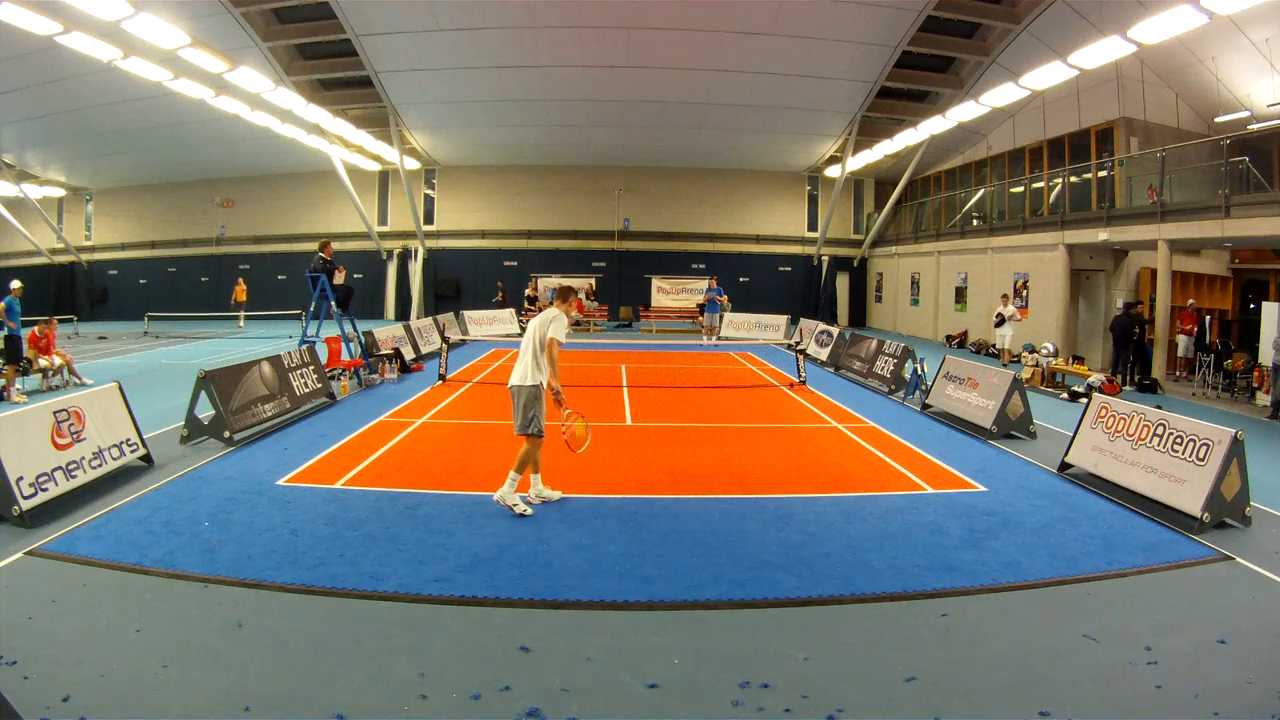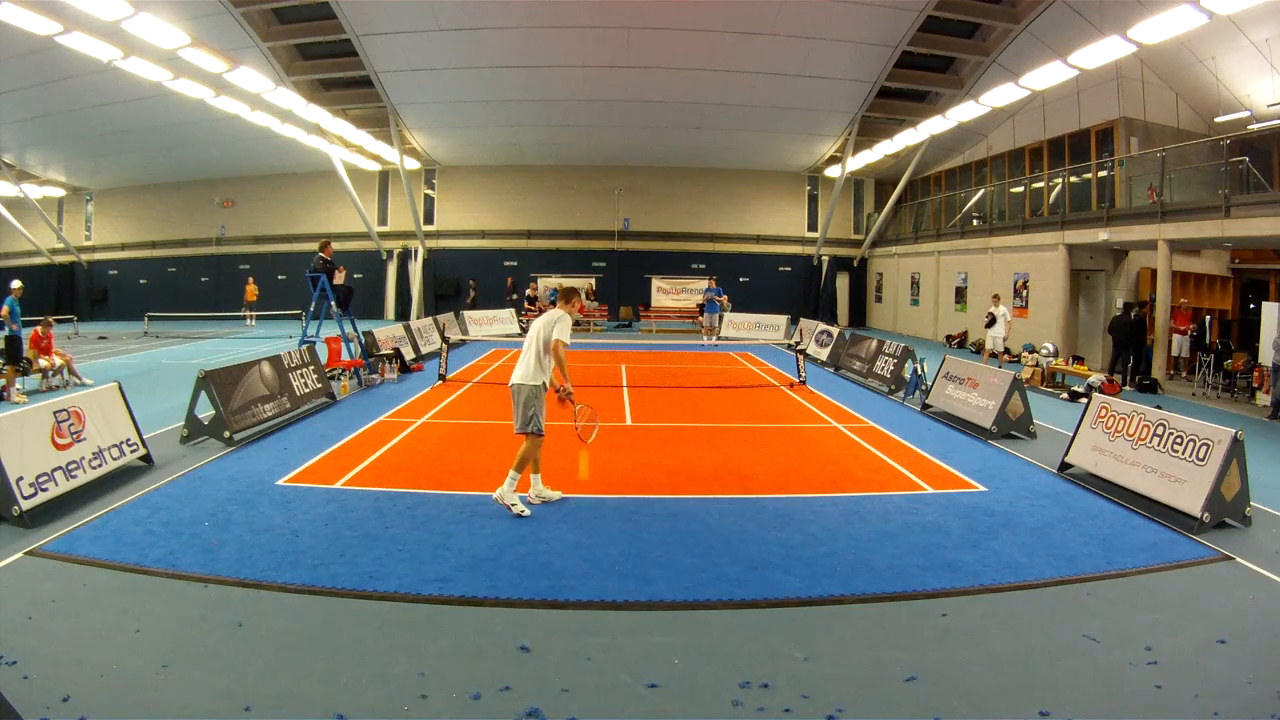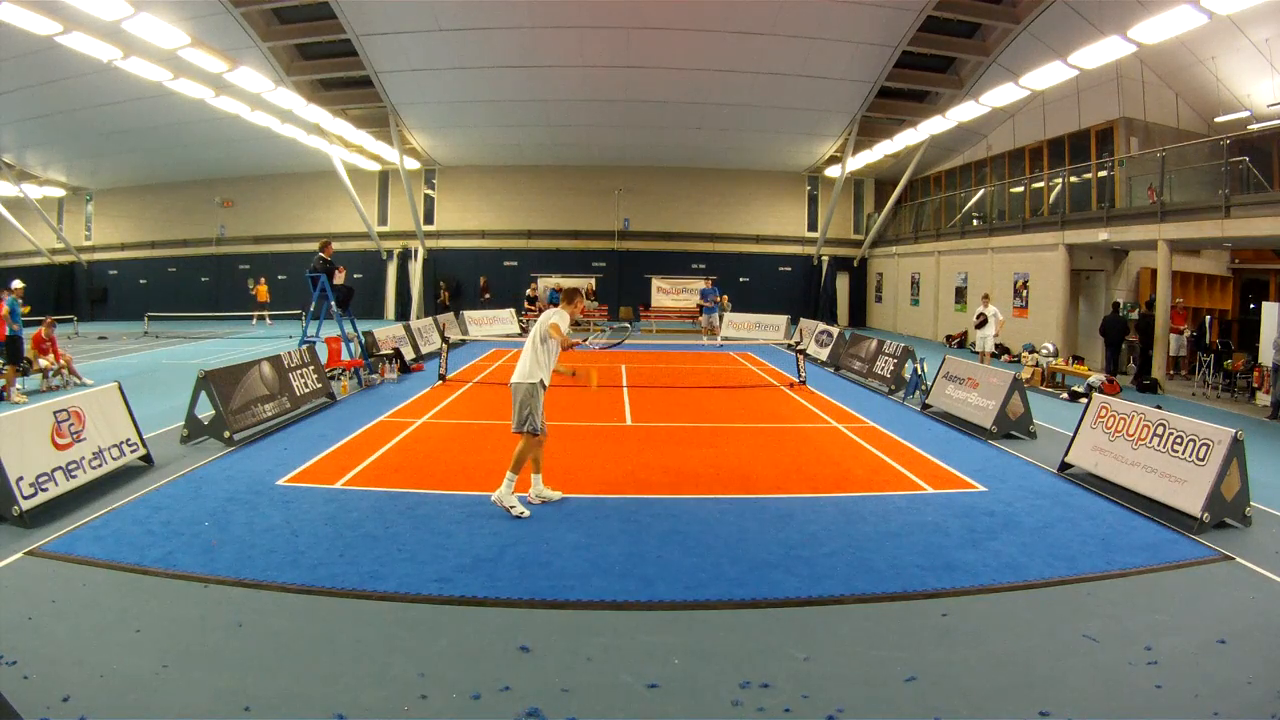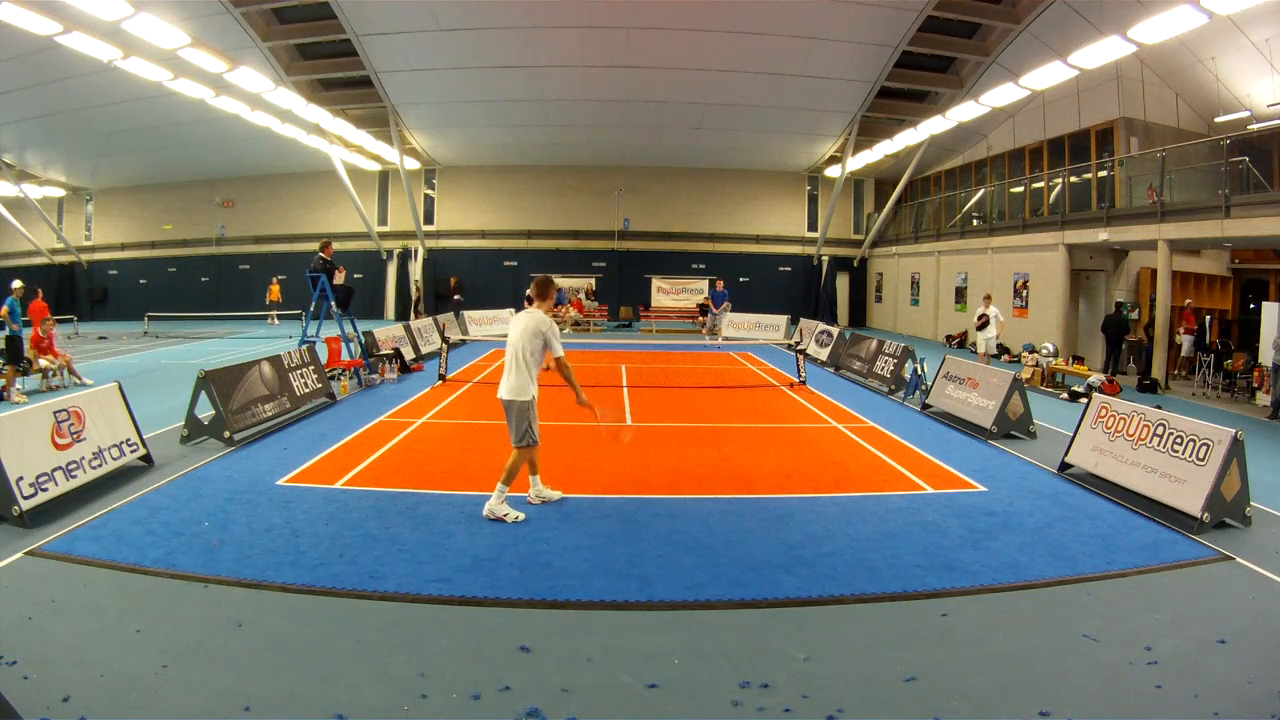
dt=0.7s
person 1, frame 1
left shoulder: (541, 317)
right shoulder: (559, 317)
right elbow: (551, 347)
left wrist: (552, 388)
right wrist: (556, 381)
left hip: (522, 381)
right hip: (530, 383)
left knee: (535, 437)
right knee: (535, 438)
left ankle: (536, 489)
right ankle: (507, 491)
person 1, frame 2
left shoulder: (543, 318)
right shoulder: (563, 318)
right elbow: (556, 348)
left wrist: (554, 386)
right wrist: (566, 381)
left hip: (524, 381)
right hip: (530, 383)
left knee: (537, 436)
right knee: (533, 437)
left ankle: (537, 489)
right ankle: (507, 490)
person 1, frame 3
left shoulder: (551, 316)
right shoulder: (560, 314)
right elbow: (552, 328)
left wrist: (567, 370)
right wrist: (562, 338)
left hip: (531, 381)
right hip: (529, 381)
left knee: (540, 436)
right knee: (530, 436)
left ankle: (537, 489)
right ankle: (505, 492)
person 1, frame 4
left shoulder: (519, 317)
right shoulder: (546, 323)
right elbow: (561, 363)
right wrist: (579, 393)
left hip: (510, 389)
right hip: (521, 392)
left knee: (531, 443)
right knee: (522, 447)
left ankle: (537, 490)
right ankle: (495, 503)
